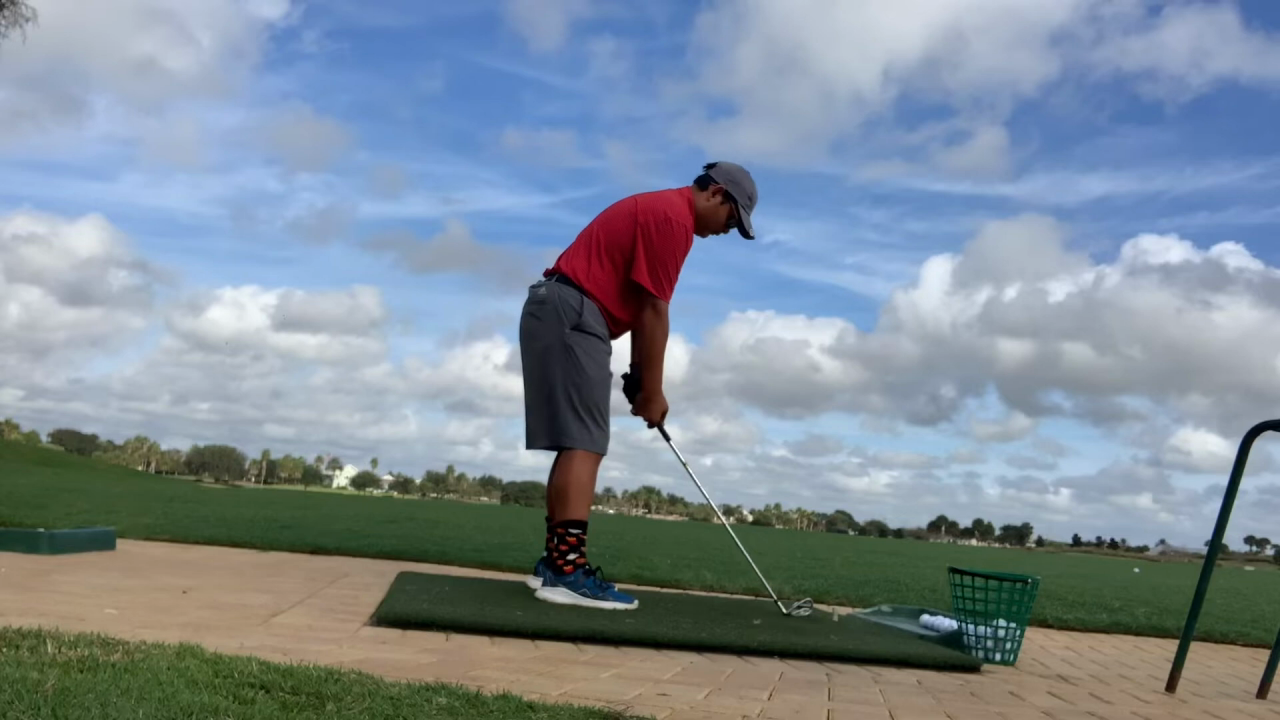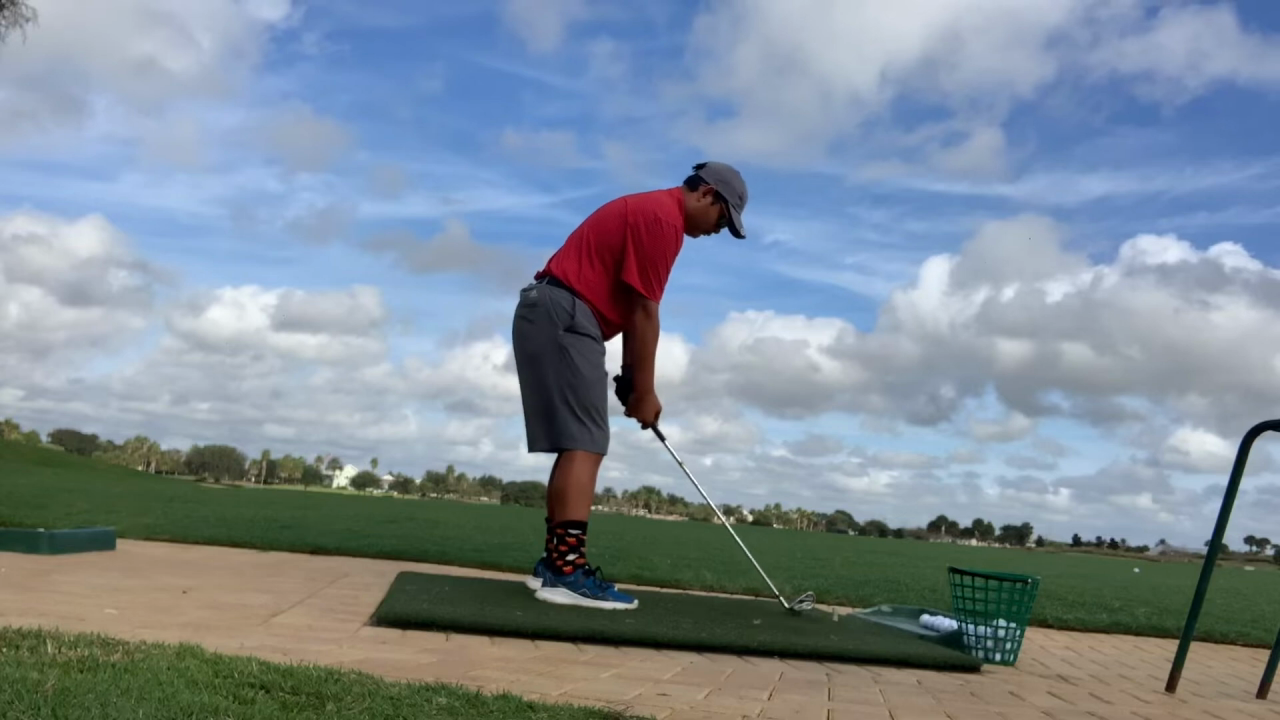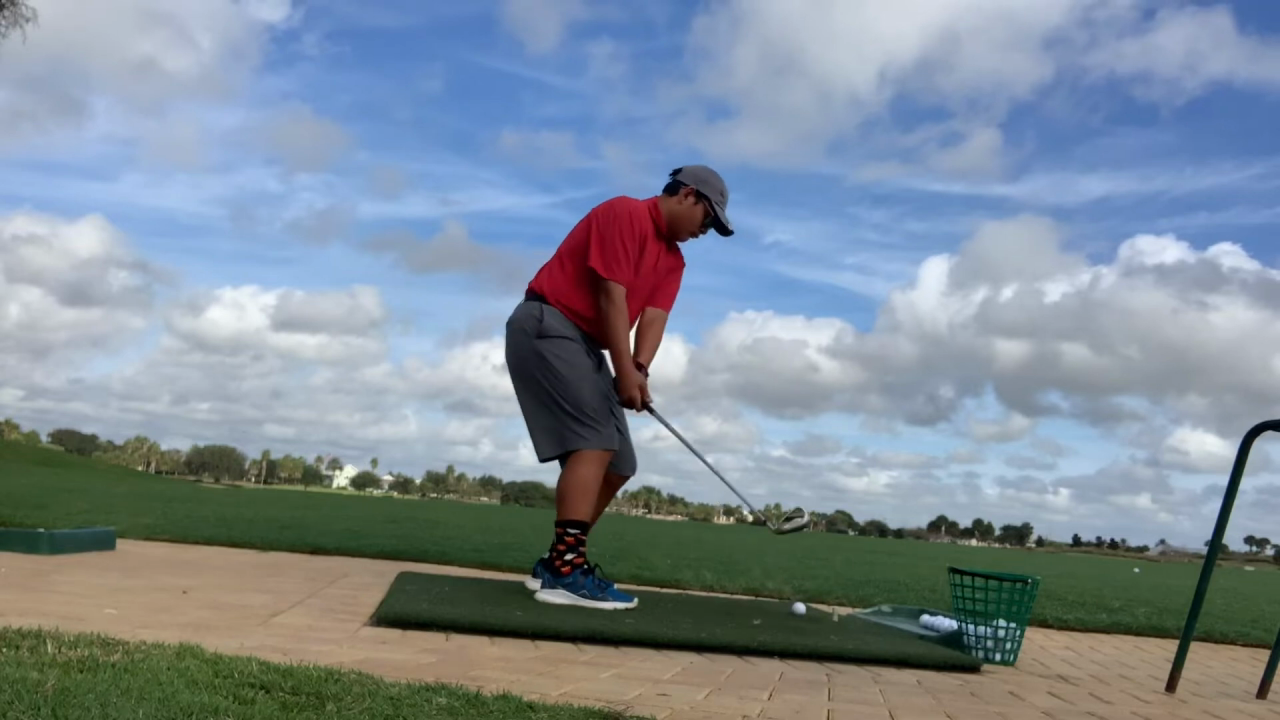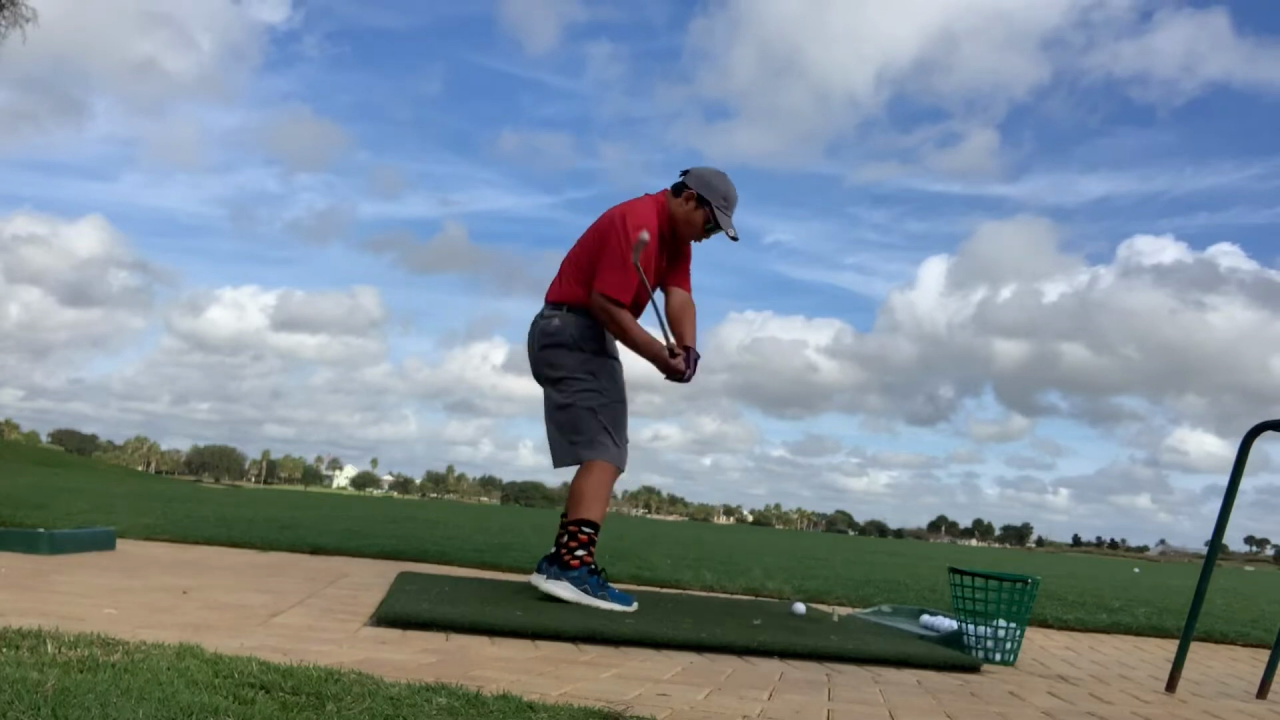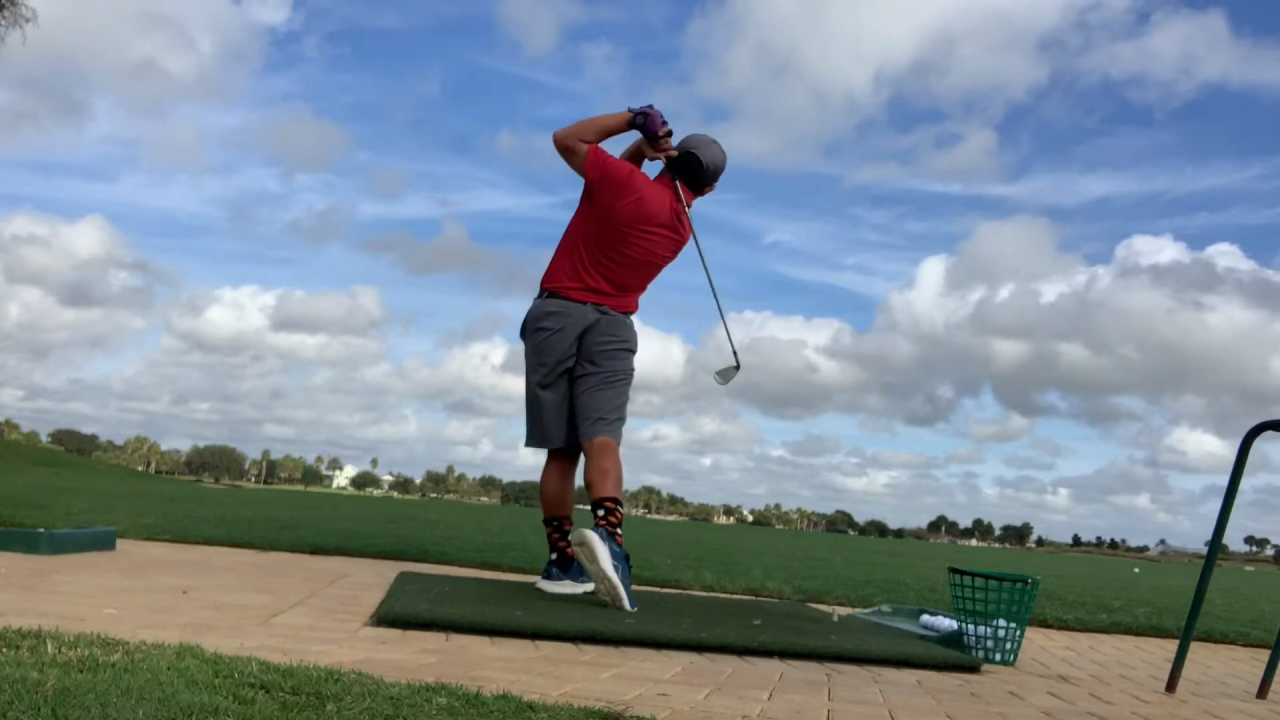
dt=0.7s
person 1, frame 1
left shoulder: (659, 210)
right shoulder: (674, 218)
left elbow: (639, 306)
right elbow: (653, 312)
left wrist: (639, 378)
right wrist: (653, 391)
left hip: (558, 313)
right hip: (571, 316)
left knee: (575, 443)
right knee: (584, 444)
left ankle: (556, 561)
right ankle: (568, 571)
person 1, frame 2
left shoulder: (652, 212)
right shoulder: (663, 218)
left elbow: (632, 307)
right elbow: (644, 312)
left wrist: (630, 376)
right wrist: (645, 391)
left hip: (551, 315)
right hip: (564, 317)
left knee: (576, 443)
right knee: (585, 443)
left ankle: (555, 562)
right ankle: (568, 570)
person 1, frame 3
left shoulder: (672, 260)
right shoulder: (623, 212)
left elbow: (655, 316)
right elbow: (611, 292)
left wrist: (640, 369)
right wrist: (623, 367)
left hip: (585, 347)
right hip: (546, 329)
left knee: (618, 464)
right knee: (596, 443)
left ankle: (557, 564)
right ankle: (565, 570)
person 1, frame 4
left shoulder: (676, 241)
right shoulder: (637, 224)
left elbow: (679, 297)
right elbow: (607, 308)
left wrist: (687, 350)
right wrist: (659, 355)
left hip: (569, 340)
right hip: (574, 336)
left knee: (602, 455)
right knee: (603, 455)
left ankle: (561, 560)
right ankle: (573, 565)
person 1, frame 5
left shoulder: (625, 184)
right shoulder: (681, 228)
left elbow: (565, 140)
left wrist: (632, 121)
right wrist: (641, 147)
left hip: (553, 317)
right hip: (609, 328)
left knee: (561, 449)
right knee: (601, 439)
left ankle: (561, 561)
right ankle: (605, 534)
